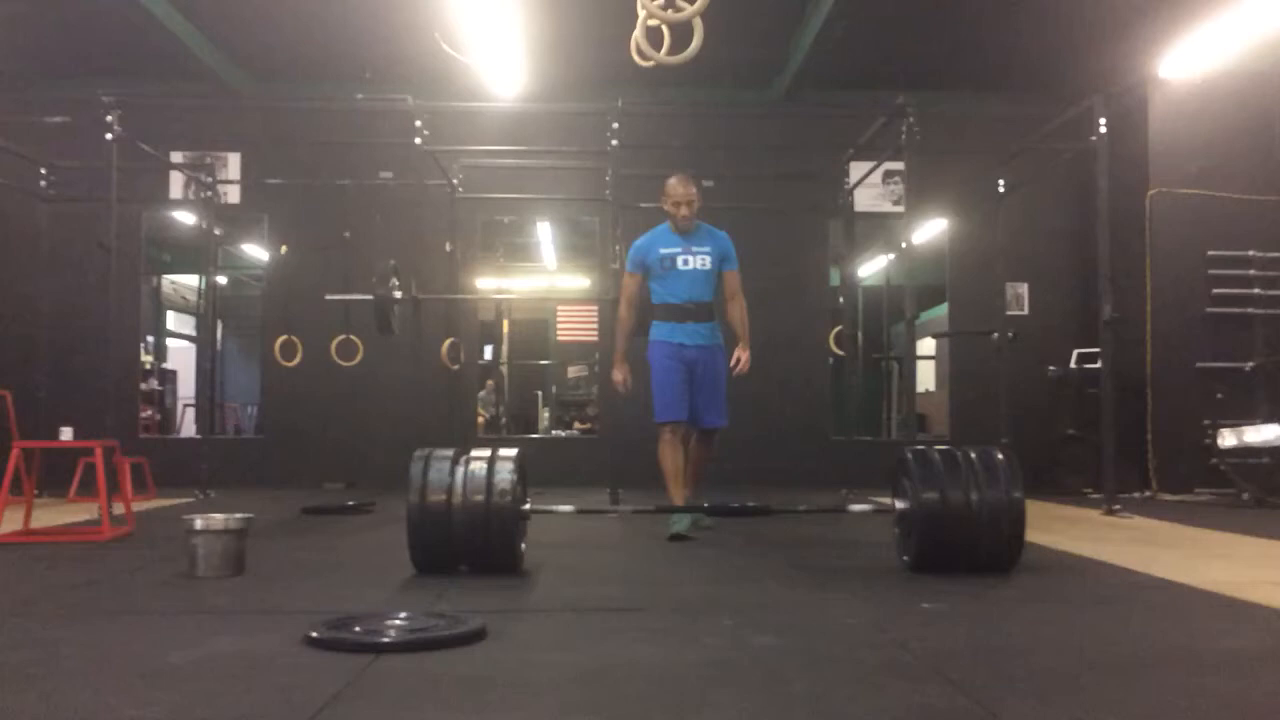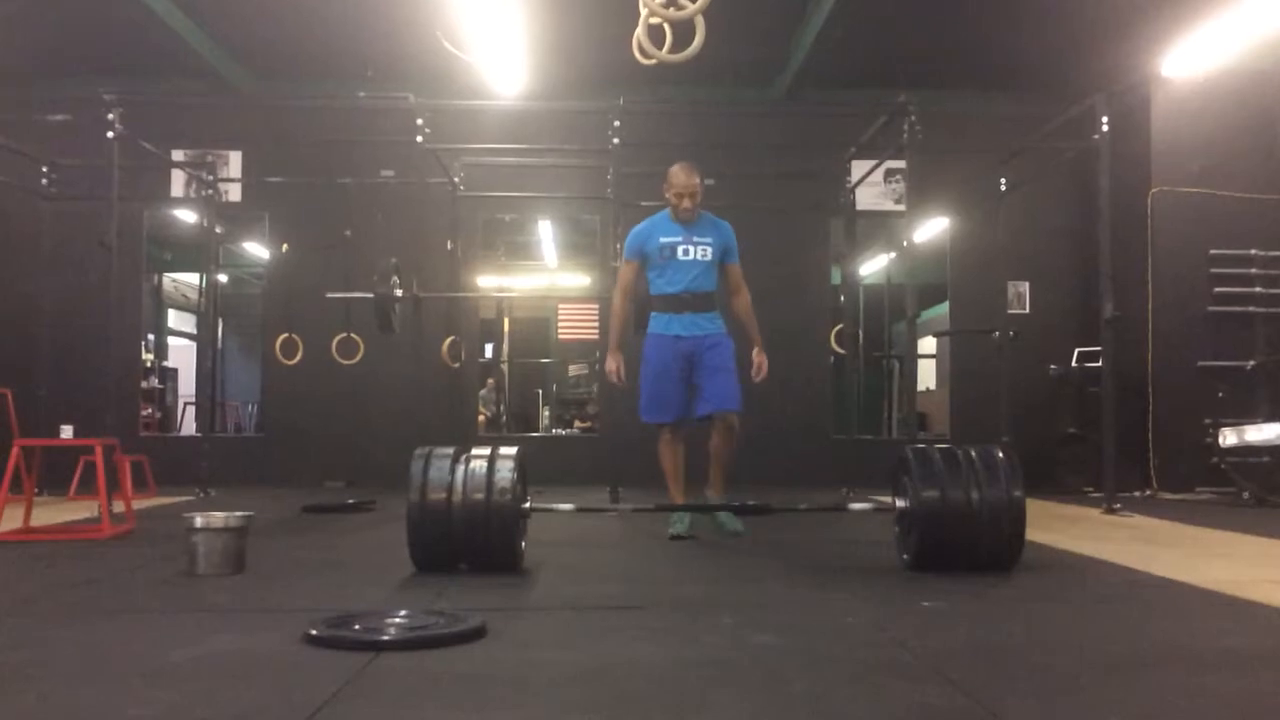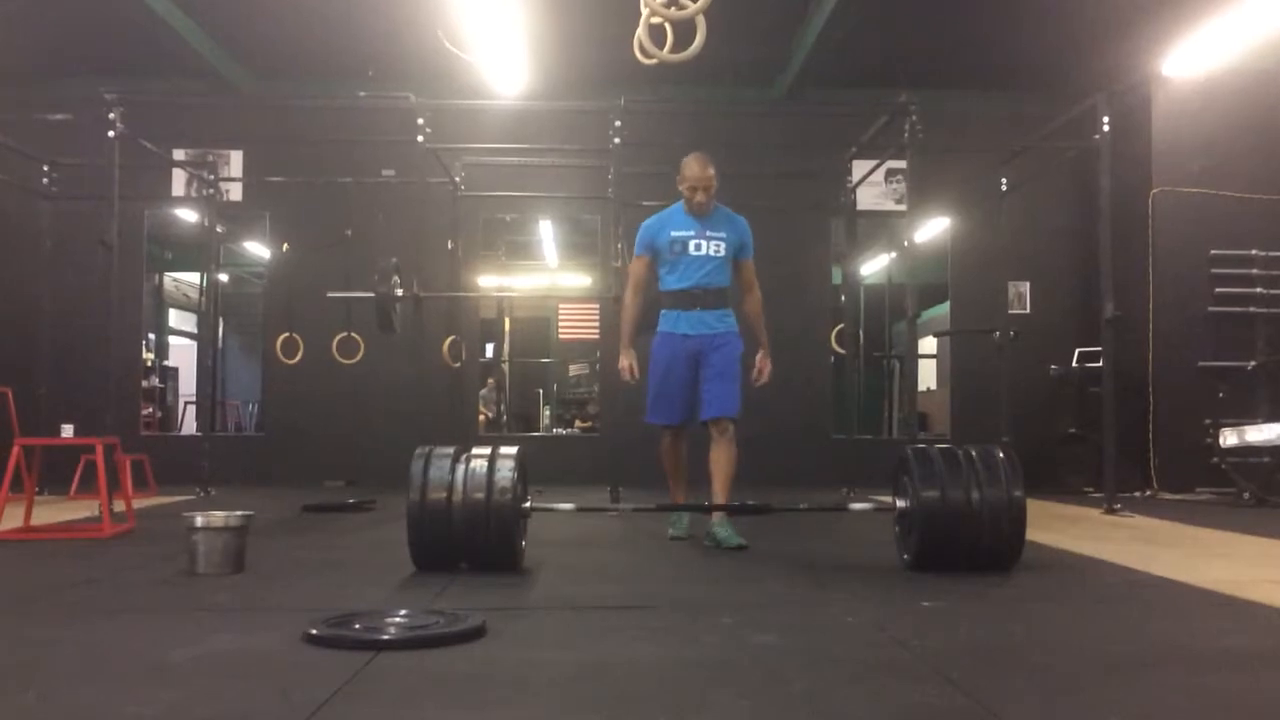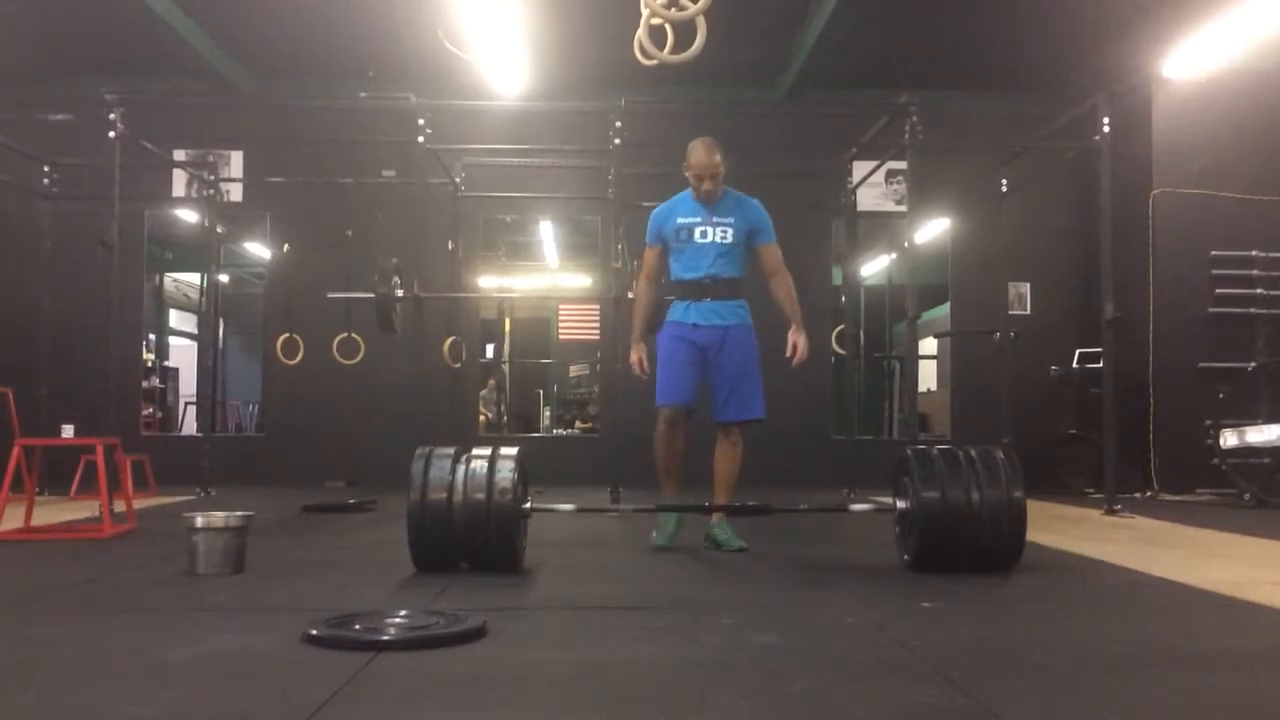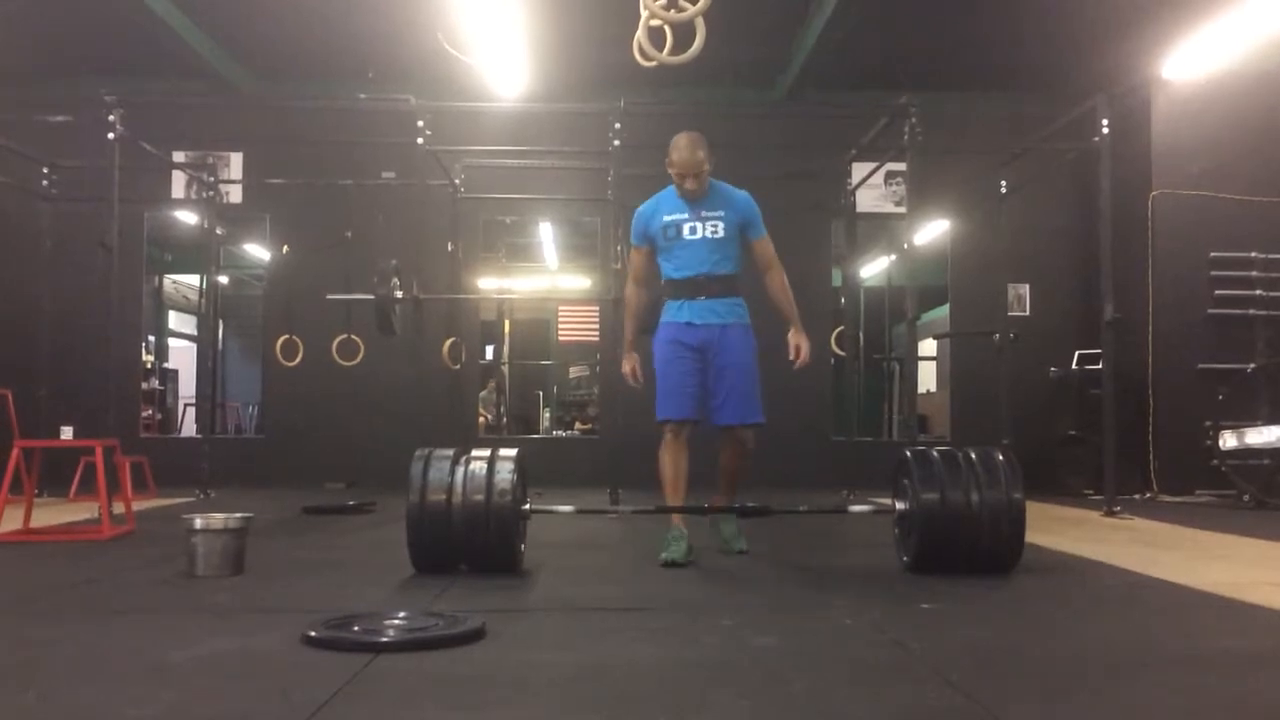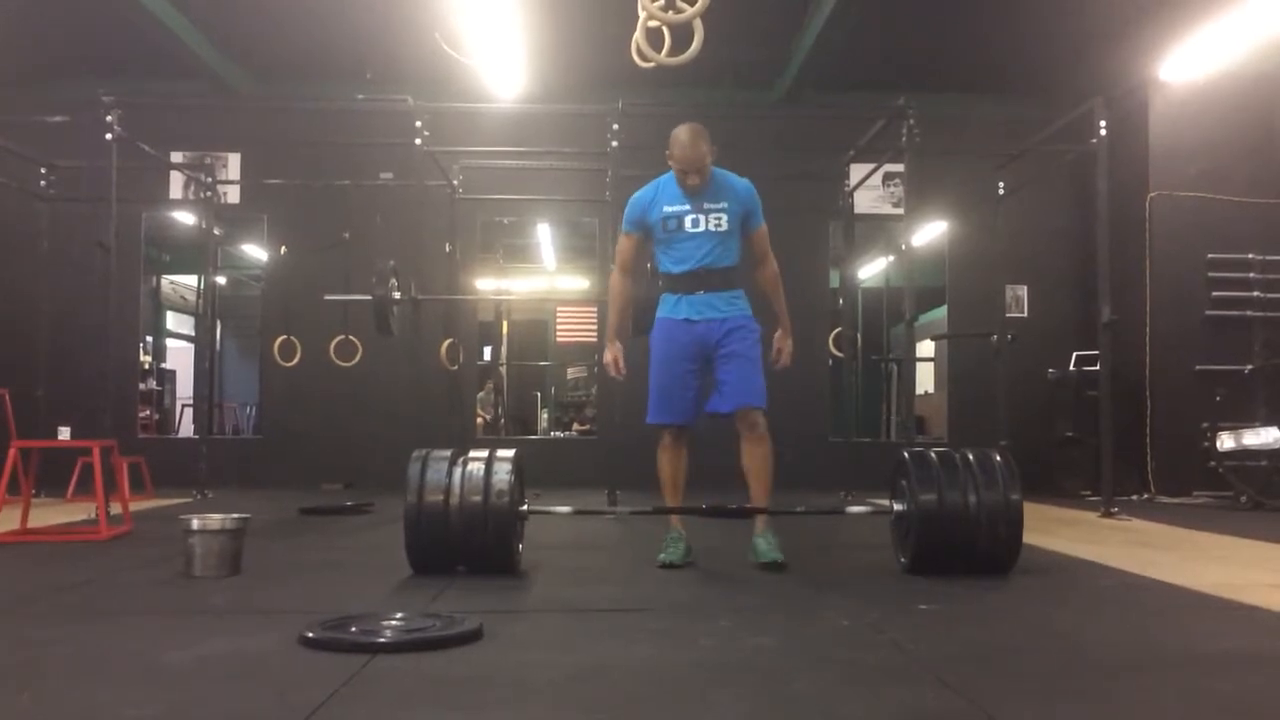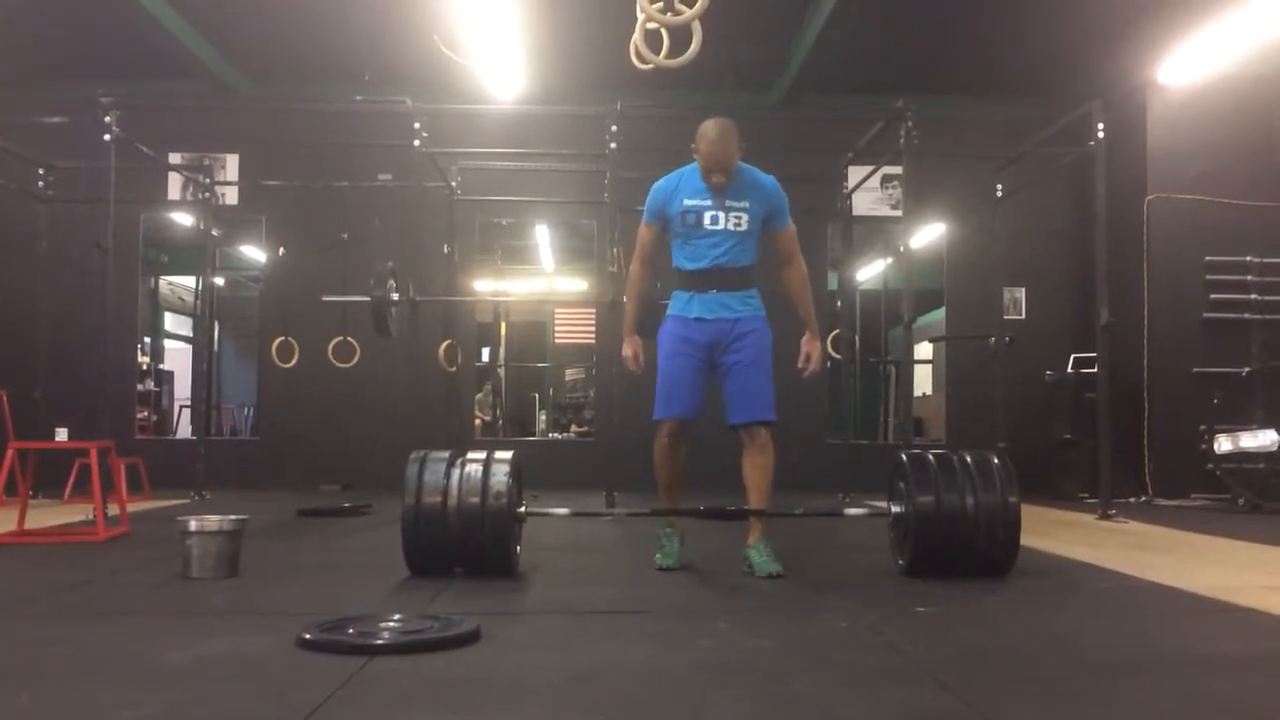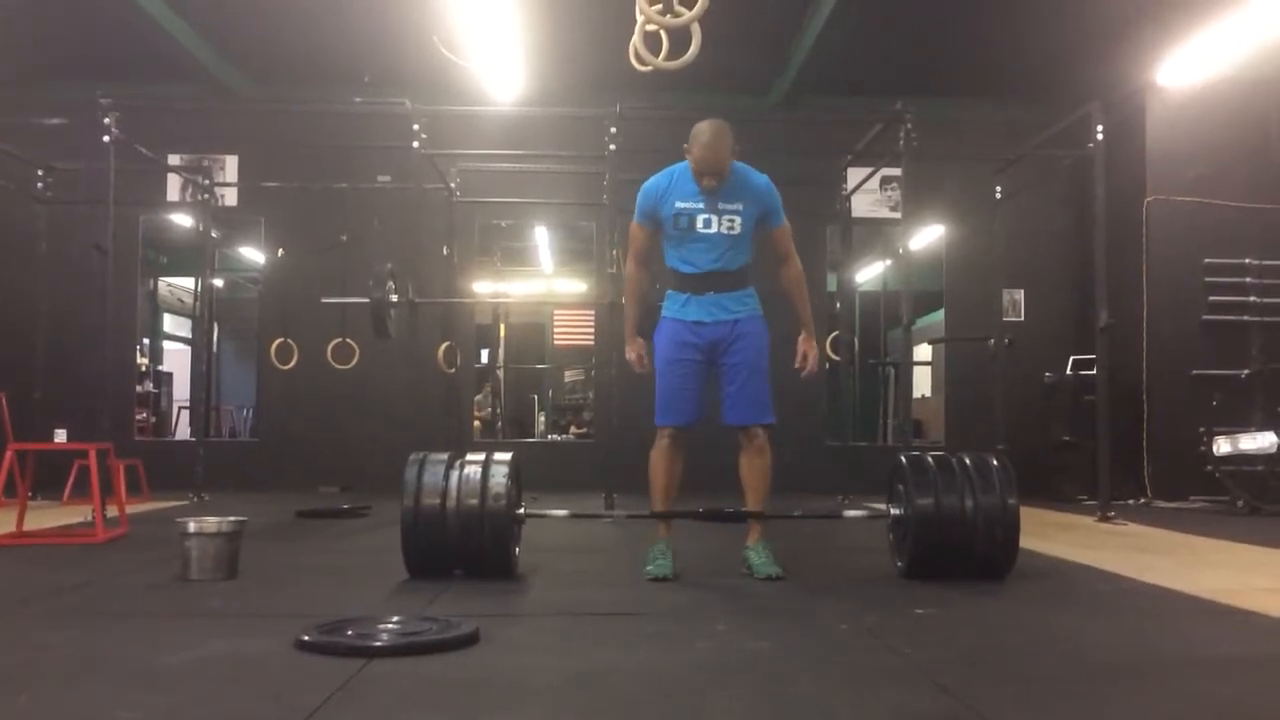
dt=0.3s
person 1, frame 1
left shoulder: (720, 242)
right shoulder: (645, 246)
left elbow: (734, 298)
right elbow: (628, 306)
left wrist: (743, 343)
right wrist: (619, 360)
left hip: (708, 342)
right hip: (666, 342)
left knee: (706, 429)
right knee: (671, 426)
left ankle: (688, 497)
right ankle: (679, 510)
person 1, frame 2
left shoulder: (721, 232)
right shoulder: (643, 234)
left elbow: (738, 292)
right elbow: (623, 294)
left wrist: (758, 344)
right wrist: (613, 349)
left hip: (711, 333)
right hip: (664, 335)
left knee: (726, 417)
right knee: (670, 426)
left ankle: (716, 494)
right ankle: (680, 509)
person 1, frame 3
left shoulder: (736, 227)
right shoulder: (655, 227)
left elbow: (750, 291)
right elbow: (634, 290)
left wrist: (764, 347)
right wrist: (625, 347)
left hip: (722, 334)
right hip: (673, 332)
left knee: (722, 423)
right knee: (672, 427)
left ankle: (719, 518)
right ankle: (680, 505)
person 1, frame 4
left shoulder: (751, 211)
right shoulder: (664, 215)
left elbow: (776, 273)
right elbow: (648, 280)
left wrist: (797, 325)
right wrist: (636, 339)
left hip: (734, 325)
right hip: (682, 323)
left knee: (732, 425)
right knee: (670, 413)
left ankle: (718, 520)
right ankle: (669, 505)
person 1, frame 5
left shoulder: (739, 204)
right shoulder: (649, 214)
left elbow: (770, 270)
right elbow: (636, 284)
left wrist: (796, 326)
right wrist: (628, 348)
left hip: (730, 323)
right hip: (677, 326)
left knee: (738, 429)
right knee: (676, 426)
left ankle: (722, 512)
right ankle: (678, 530)
person 1, frame 6
left shoulder: (741, 193)
right shoulder: (645, 201)
left elbow: (764, 262)
right elbow: (622, 271)
left wrist: (784, 326)
right wrist: (611, 338)
left hip: (732, 316)
right hip: (675, 320)
left knee: (751, 418)
right knee: (672, 429)
left ankle: (762, 527)
right ankle: (676, 532)
person 1, frame 7
left shoulder: (766, 190)
right shoulder: (665, 191)
left elbow: (791, 263)
right elbow: (641, 263)
left wrist: (811, 331)
right wrist: (629, 331)
left hip: (744, 318)
right hip: (685, 317)
left knee: (755, 428)
right knee: (671, 424)
left ankle: (755, 541)
right ankle: (671, 529)
person 1, frame 8
left shoulder: (759, 189)
right shoulder: (656, 190)
left elbow: (787, 260)
right elbow: (637, 263)
left wrist: (808, 331)
right wrist: (631, 333)
left hip: (741, 318)
right hip: (680, 319)
left knee: (752, 430)
right knee: (670, 430)
left ankle: (754, 542)
right ankle: (661, 542)
